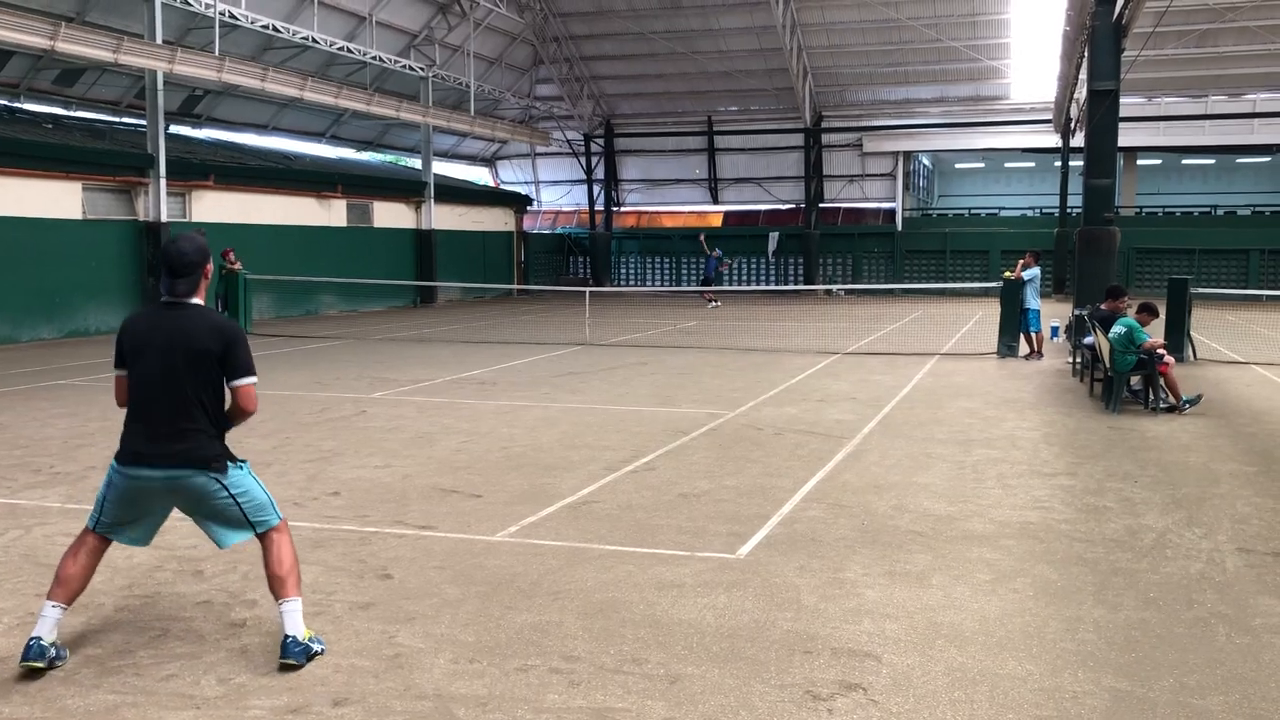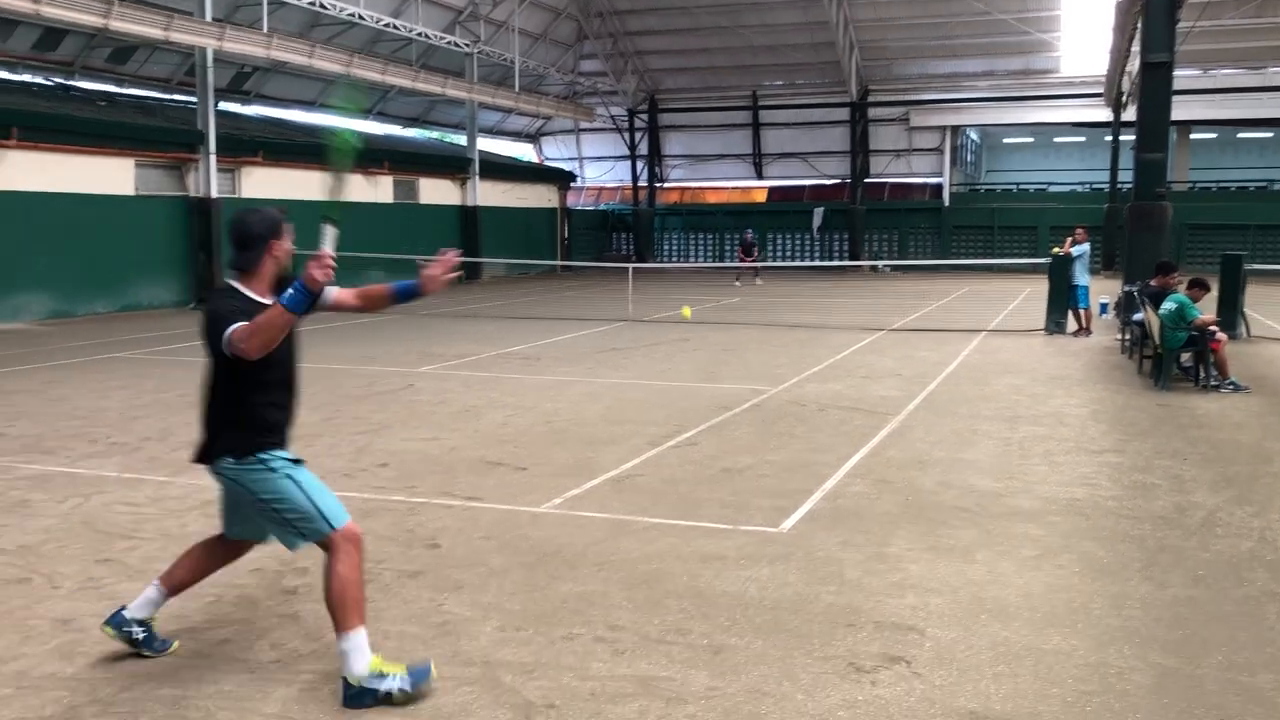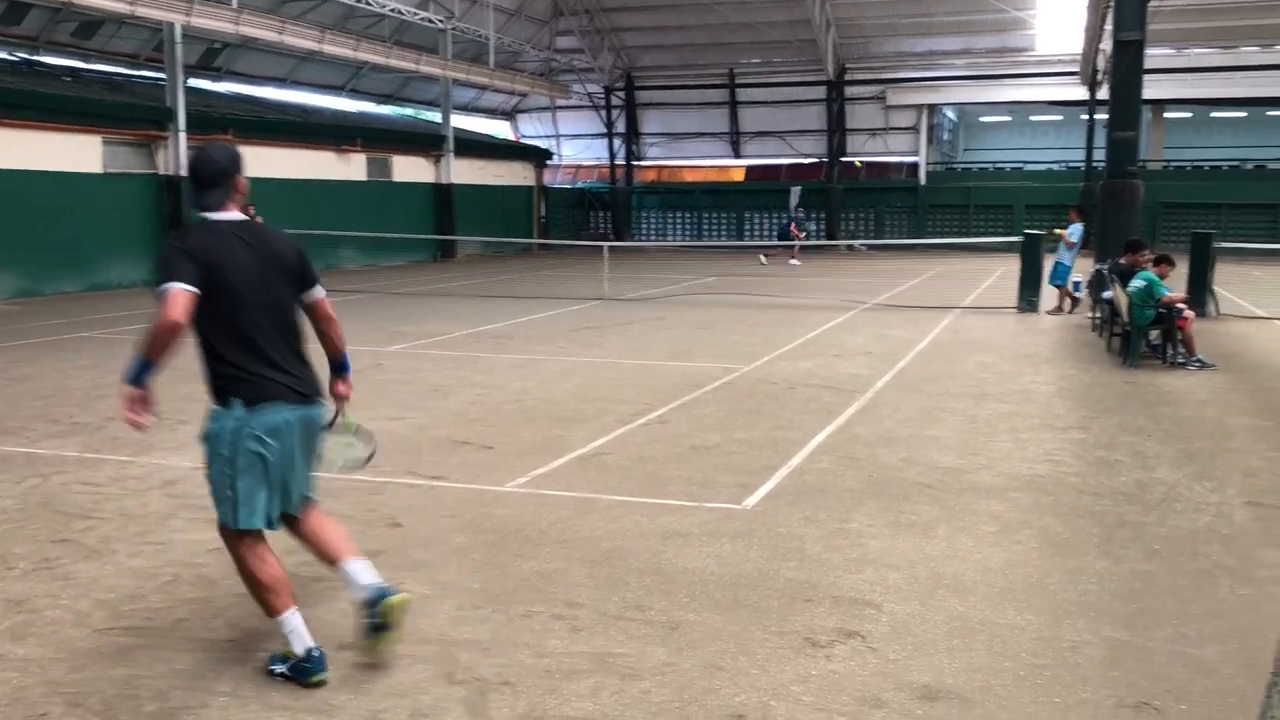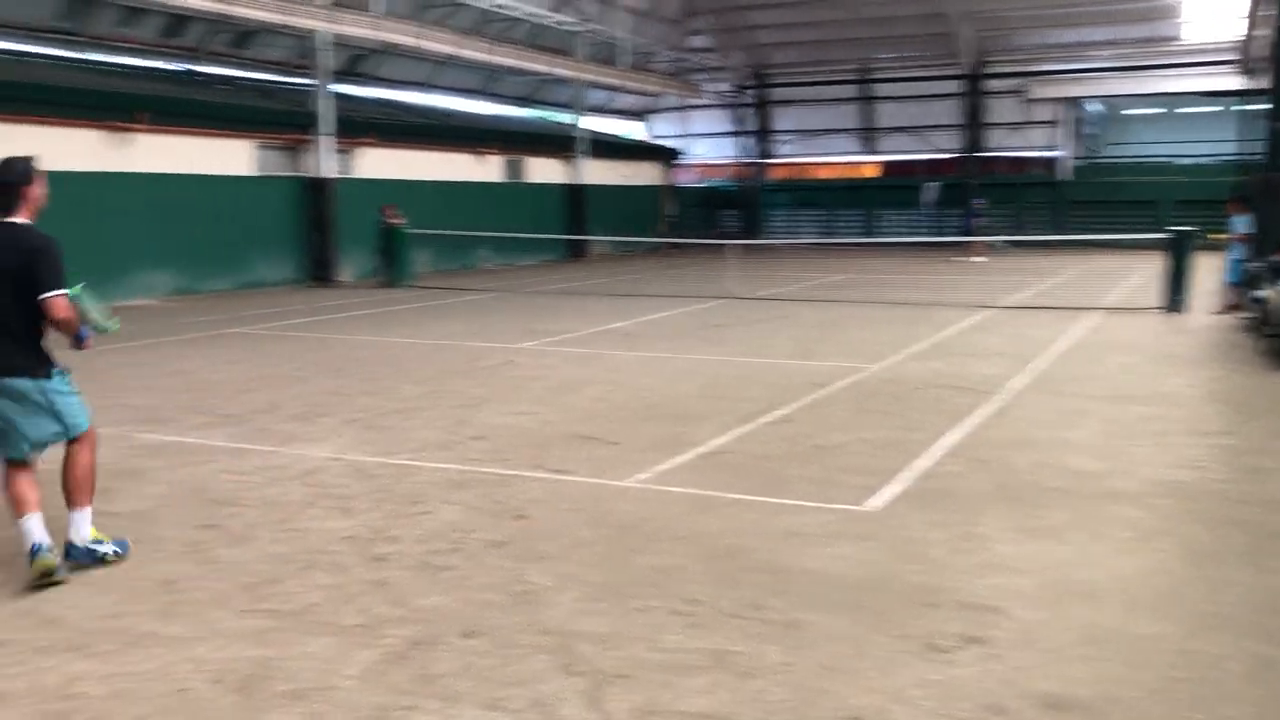
dt=1s
person 1, frame 1
left shoulder: (132, 326)
right shoulder: (224, 330)
left elbow: (122, 396)
right elbow: (247, 405)
left hip: (136, 463)
right hip: (202, 464)
left knee: (93, 537)
right knee: (274, 532)
left ankle: (41, 639)
right ankle: (296, 637)
person 1, frame 2
left shoulder: (289, 291)
right shoulder: (223, 305)
left elbow: (354, 299)
right elbow: (253, 344)
left wrist: (417, 285)
right wrist: (300, 293)
left hip: (258, 453)
right hip: (246, 457)
left knee: (234, 539)
right knee: (344, 538)
left ankle: (133, 617)
right ankle: (362, 673)
person 1, frame 3
left shoulder: (187, 246)
right shoulder: (282, 243)
left elbow: (172, 318)
right elbow: (324, 315)
left wrist: (137, 378)
right wrist: (342, 370)
left hip: (250, 412)
right hip: (305, 403)
left knee: (243, 533)
right knee: (299, 513)
left ankle: (303, 654)
right ankle: (373, 588)
person 1, frame 4
right shoulder: (38, 245)
right elbow: (60, 314)
right wrist: (80, 336)
right knee: (81, 438)
left ankle: (38, 546)
right ankle: (82, 540)
